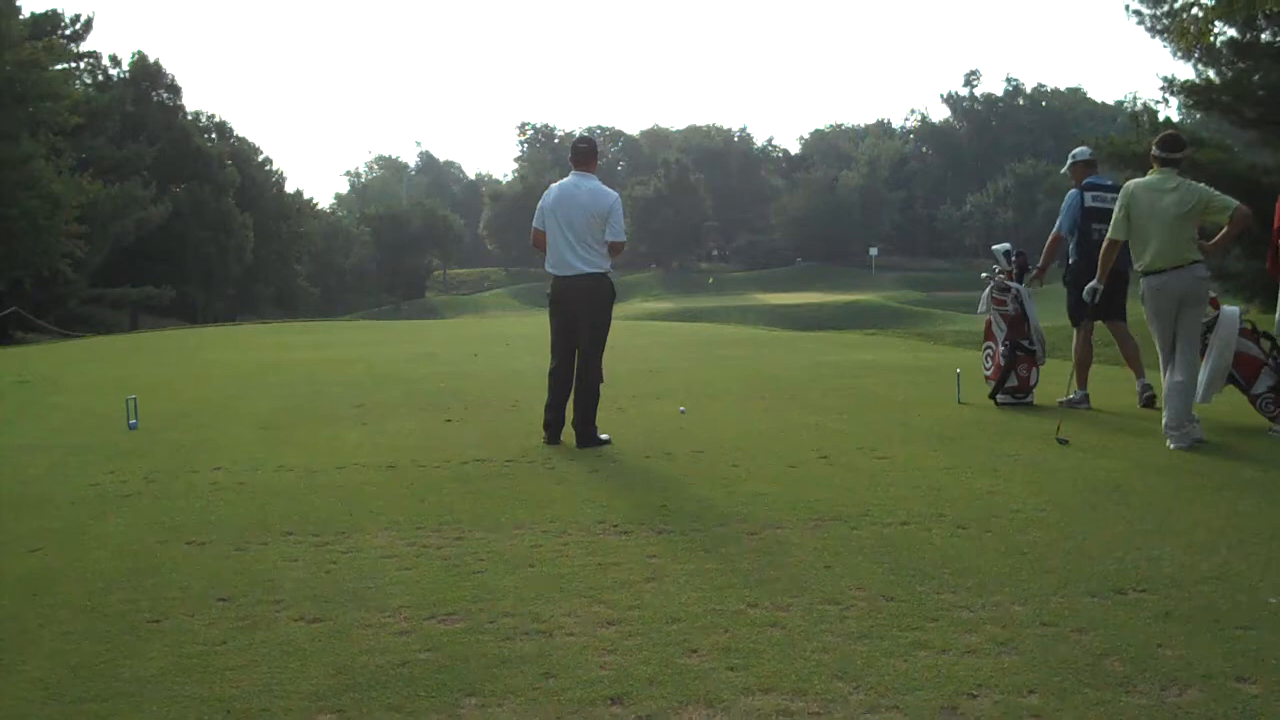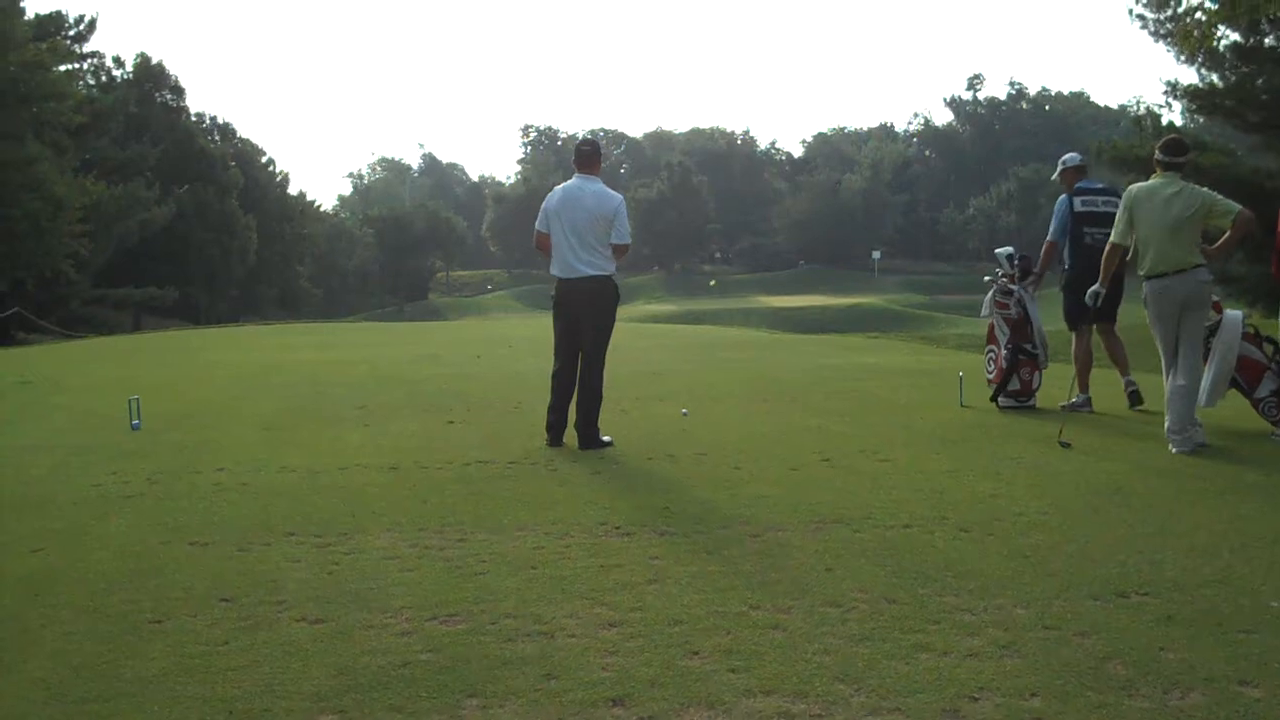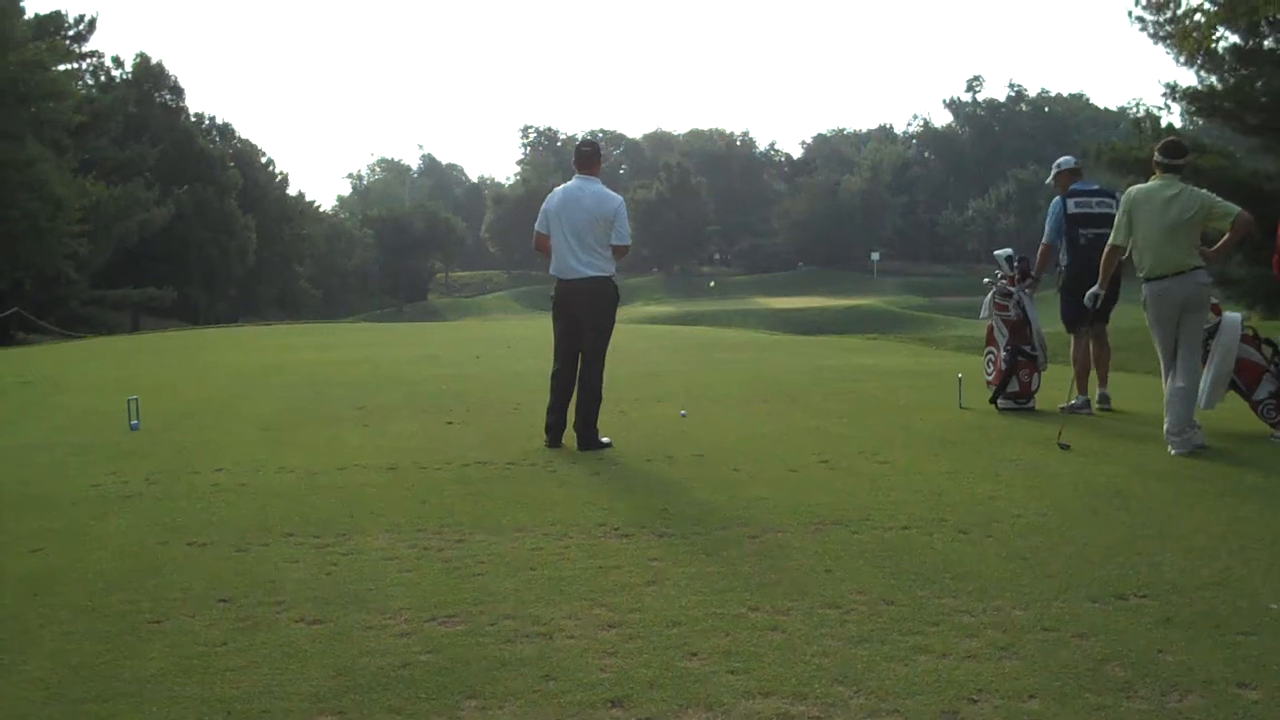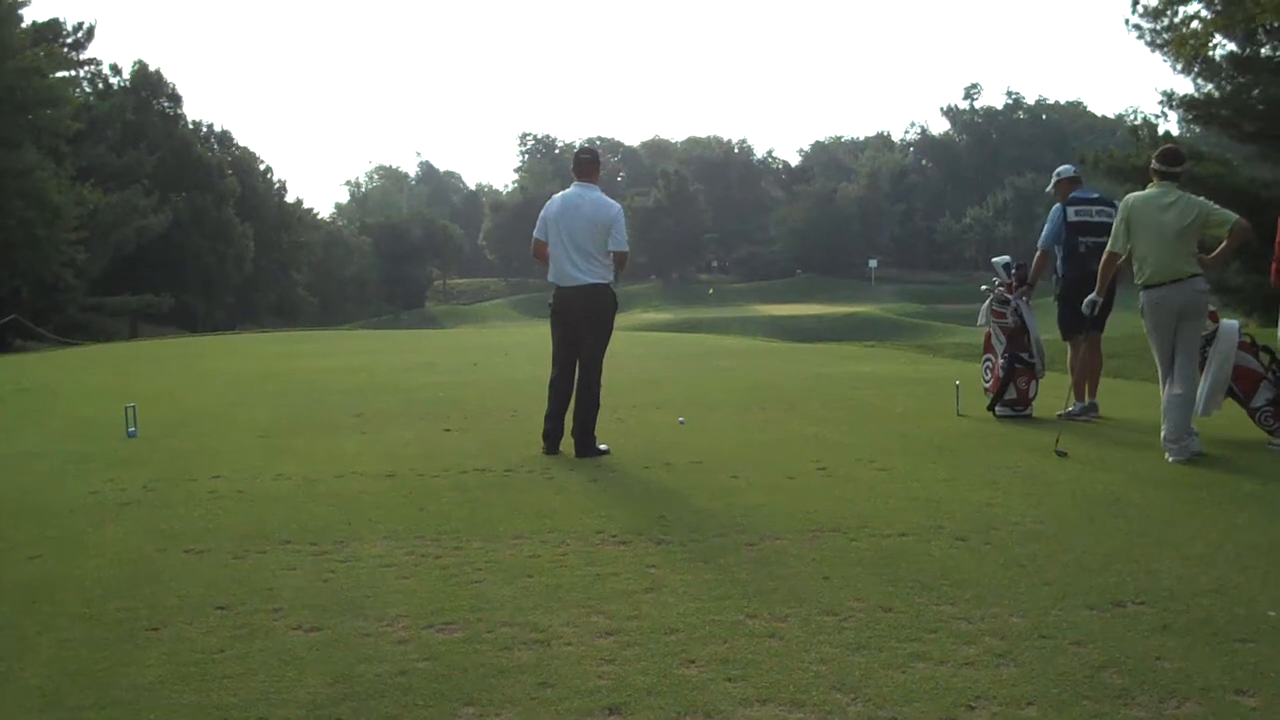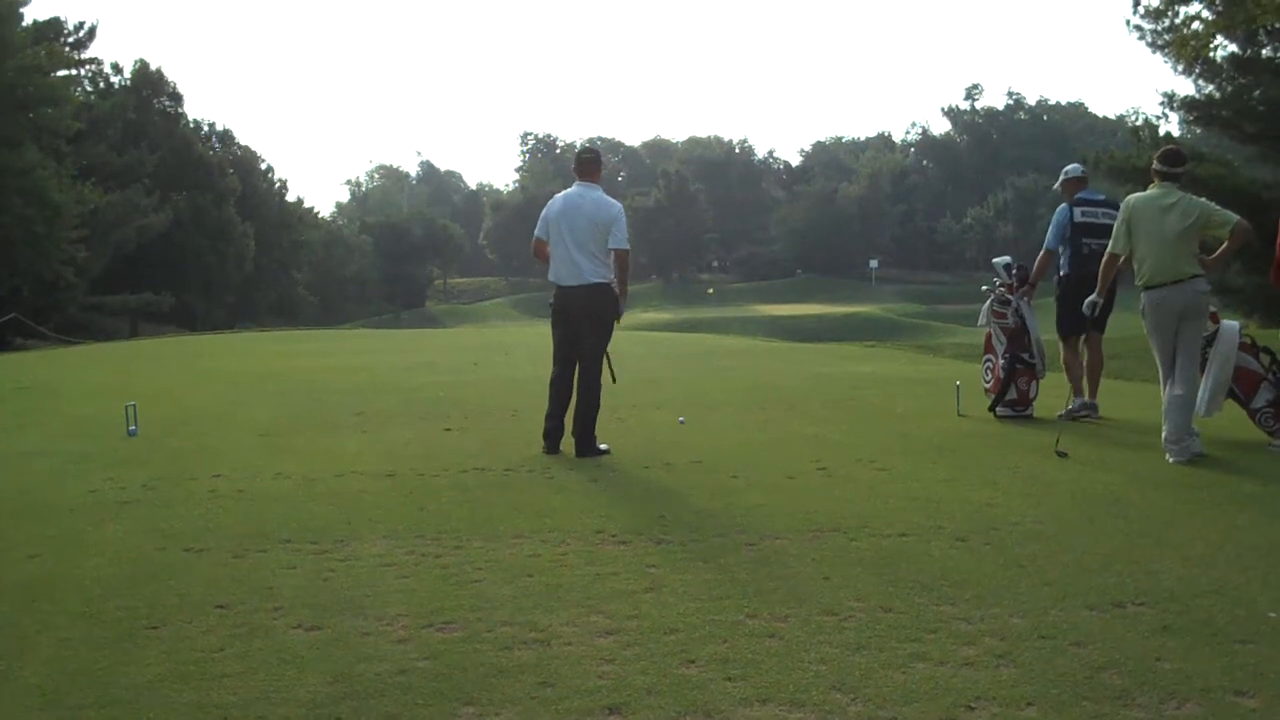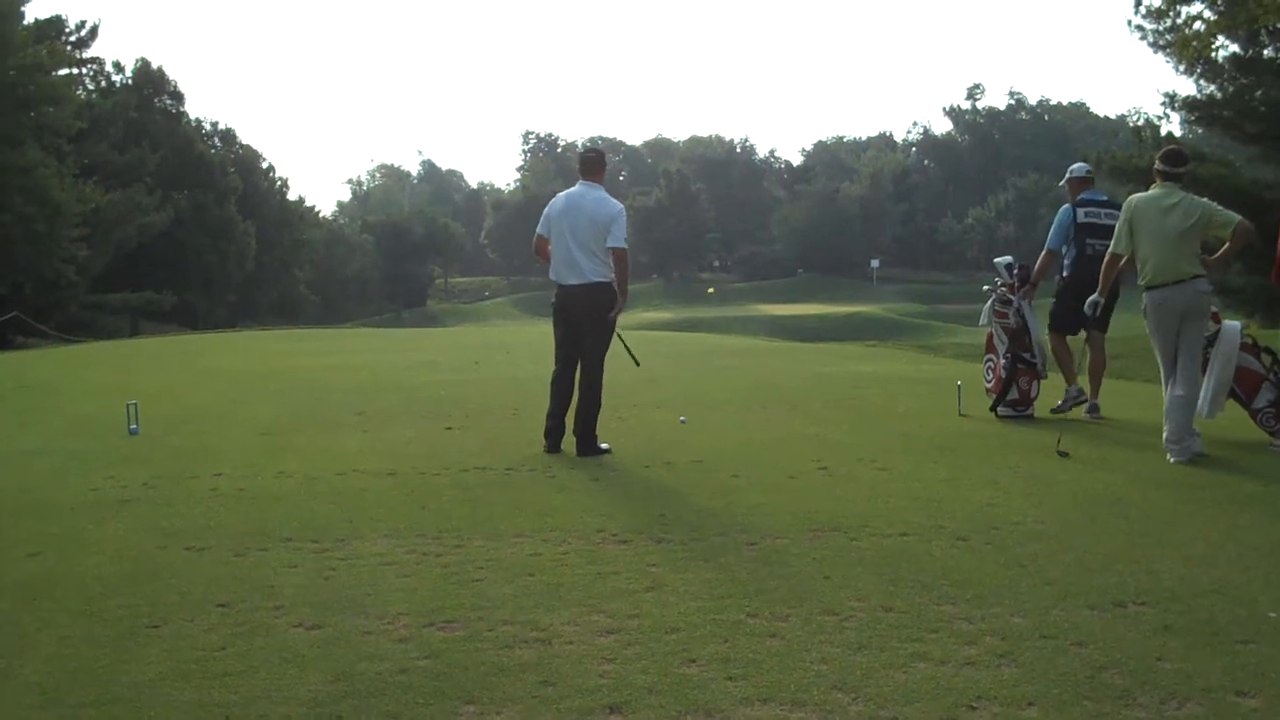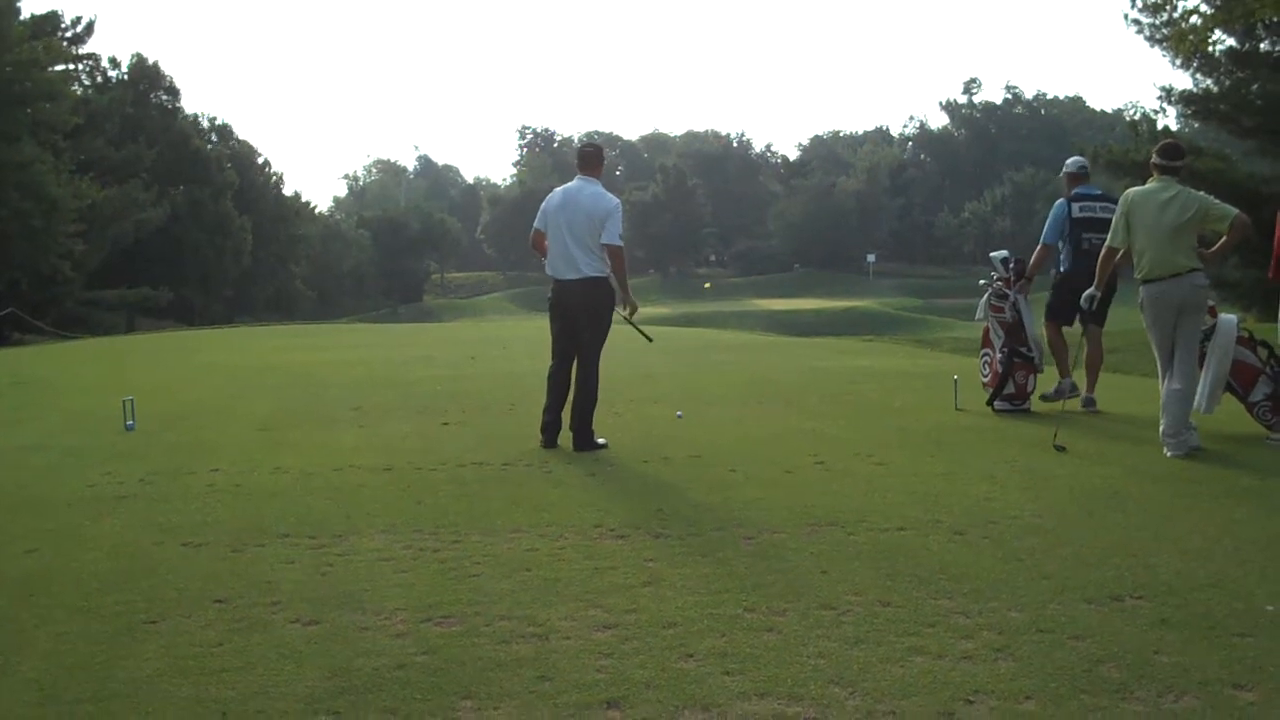
dt=0.2s
person 1, frame 1
left shoulder: (1131, 190)
right shoulder: (1195, 192)
left elbow: (1113, 241)
right elbow: (1242, 215)
left wrist: (1099, 281)
right wrist: (1212, 246)
left hip: (1155, 282)
right hip: (1192, 276)
left knee: (1169, 357)
right knee: (1187, 354)
left ankle: (1182, 423)
right ankle: (1177, 427)
person 1, frame 2
left shoulder: (1134, 194)
right shoulder: (1198, 196)
left elbow: (1116, 245)
right elbow: (1246, 219)
left wrist: (1101, 285)
right wrist: (1216, 251)
left hip: (1158, 286)
right hip: (1195, 280)
left knee: (1171, 360)
right knee: (1189, 358)
left ankle: (1184, 427)
right ankle: (1180, 431)
person 1, frame 3
left shoulder: (1134, 195)
right shoulder: (1197, 198)
left elbow: (1115, 247)
right elbow: (1245, 221)
left wrist: (1100, 286)
right wrist: (1215, 253)
left hip: (1157, 288)
right hip: (1194, 282)
left knee: (1170, 363)
right knee: (1188, 361)
left ankle: (1183, 429)
right ankle: (1179, 432)
person 1, frame 4
left shoulder: (1131, 203)
right shoulder: (1195, 205)
left elbow: (1113, 254)
right elbow: (1242, 228)
left wrist: (1098, 294)
right wrist: (1213, 260)
left hip: (1155, 295)
right hip: (1192, 289)
left knee: (1168, 370)
right knee: (1186, 368)
left ankle: (1181, 436)
right ankle: (1177, 439)
person 1, frame 5
left shoulder: (1133, 203)
right shoulder: (1196, 206)
left elbow: (1114, 254)
right elbow: (1243, 229)
left wrist: (1099, 294)
right wrist: (1214, 261)
left hip: (1156, 296)
right hip: (1193, 290)
left knee: (1169, 371)
right knee: (1186, 369)
left ankle: (1182, 437)
right ankle: (1177, 440)
person 1, frame 6
left shoulder: (1134, 204)
right shoulder: (1198, 206)
left elbow: (1115, 255)
right elbow: (1245, 229)
left wrist: (1100, 294)
right wrist: (1216, 261)
left hip: (1158, 296)
right hip: (1194, 290)
left knee: (1170, 371)
right knee: (1188, 369)
left ankle: (1182, 437)
right ankle: (1178, 441)
person 1, frame 7
left shoulder: (1131, 197)
right shoulder: (1195, 200)
left elbow: (1112, 248)
right elbow: (1243, 223)
left wrist: (1097, 288)
right wrist: (1213, 254)
left hip: (1154, 289)
right hip: (1192, 284)
left knee: (1167, 366)
right knee: (1185, 363)
left ankle: (1179, 431)
right ankle: (1175, 435)
person 2, frame 1
left shoulder: (551, 193)
right shoulder: (608, 197)
left elbow: (537, 240)
right elbow: (617, 246)
left hip: (561, 285)
right hip: (594, 285)
left knee: (560, 358)
right knee: (589, 360)
left ankle: (552, 429)
right ankle: (585, 432)
person 2, frame 2
left shoulder: (554, 196)
right shoulder: (613, 200)
left elbow: (540, 242)
right elbow: (622, 248)
left hip: (565, 287)
right hip: (598, 288)
left knee: (563, 360)
right knee: (592, 362)
left ankle: (555, 431)
right ankle: (587, 434)
person 2, frame 3
left shoulder: (555, 197)
right shoulder: (613, 201)
left elbow: (540, 243)
right elbow: (621, 249)
left hip: (565, 288)
right hip: (599, 289)
left knee: (563, 361)
right knee: (592, 363)
left ankle: (554, 433)
right ankle: (586, 435)
person 2, frame 4
left shoulder: (554, 204)
right shoulder: (611, 208)
left elbow: (538, 250)
right elbow: (620, 257)
left hip: (563, 295)
right hip: (597, 296)
left knee: (561, 367)
right knee: (590, 370)
left ankle: (552, 439)
right ankle: (584, 442)
person 2, frame 5
left shoulder: (555, 203)
right shoulder: (612, 208)
left elbow: (538, 249)
right elbow: (621, 255)
right wrist: (622, 295)
left hip: (564, 295)
right hip: (597, 295)
left knee: (561, 366)
right knee: (591, 369)
left ankle: (552, 439)
right ankle: (584, 442)
person 2, frame 6
left shoulder: (558, 202)
right shoulder: (613, 208)
left elbow: (539, 247)
right elbow: (619, 254)
right wrist: (623, 295)
left hip: (565, 293)
right hip: (598, 294)
left knee: (563, 365)
right knee: (592, 368)
left ankle: (553, 438)
right ankle: (585, 441)
person 2, frame 7
left shoulder: (555, 196)
right shoulder: (609, 203)
left elbow: (536, 242)
right elbow: (613, 251)
right wrist: (625, 291)
left hip: (561, 288)
right hip: (594, 289)
left knee: (560, 360)
right knee: (588, 363)
left ankle: (550, 432)
right ankle: (582, 436)
person 3, frame 1
left shoulder: (1077, 194)
right shoulder: (1122, 194)
left elbow: (1058, 236)
left wrist: (1041, 268)
left hip: (1085, 270)
right hip: (1117, 270)
left knee: (1082, 330)
right knee: (1120, 328)
left ankle: (1081, 393)
right ankle: (1143, 382)
person 3, frame 2
left shoulder: (1068, 200)
right shoulder: (1116, 197)
left elbow: (1053, 243)
left wrist: (1039, 274)
left hip: (1081, 274)
right hip: (1112, 273)
left knee: (1081, 333)
right knee: (1107, 330)
left ankle: (1083, 396)
right ankle: (1128, 381)
person 3, frame 3
left shoulder: (1062, 202)
right shoulder: (1112, 198)
left elbow: (1048, 245)
left wrist: (1035, 278)
left hip: (1077, 275)
right hip: (1108, 275)
left knee: (1080, 335)
right knee: (1098, 332)
left ankle: (1082, 398)
right ankle: (1103, 392)
person 3, frame 4
left shoulder: (1062, 209)
right shoulder: (1112, 207)
left elbow: (1044, 252)
left wrist: (1030, 284)
left hip: (1074, 282)
left knee: (1077, 343)
right knee: (1093, 341)
left ankle: (1080, 405)
right ankle: (1092, 401)
person 3, frame 5
left shoulder: (1067, 209)
right shoulder: (1115, 210)
left elbow: (1048, 252)
left wrist: (1031, 284)
left hip: (1075, 283)
right hip: (1105, 284)
left knee: (1070, 343)
right knee: (1094, 341)
left ankle: (1079, 401)
right ankle: (1092, 401)
person 3, frame 6
left shoulder: (1070, 209)
right shoulder: (1118, 211)
left elbow: (1050, 252)
left wrist: (1032, 284)
left hip: (1076, 283)
left knee: (1056, 334)
right knee: (1096, 341)
left ankle: (1073, 389)
right ankle: (1093, 402)
person 3, frame 7
left shoulder: (1065, 204)
right shoulder: (1113, 205)
left elbow: (1046, 246)
left wrist: (1028, 279)
left hip: (1073, 276)
left knee: (1052, 324)
right knee: (1094, 334)
left ankle: (1066, 382)
right ankle: (1089, 395)
